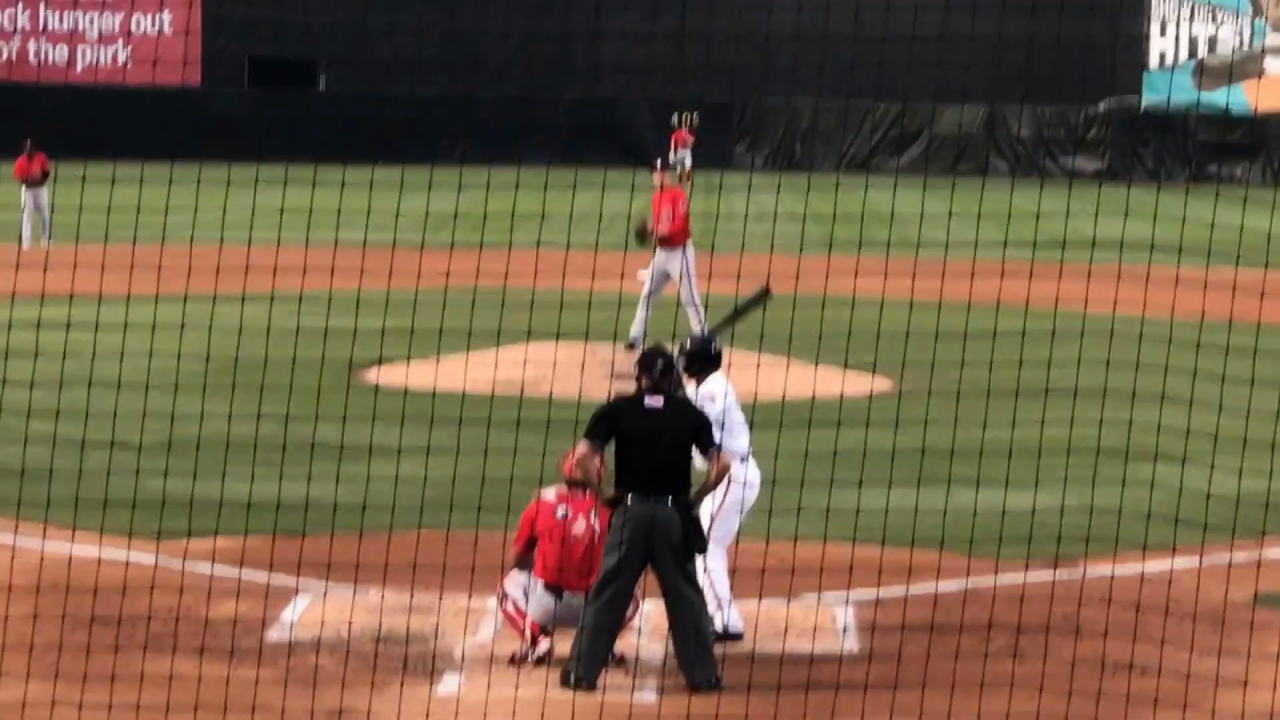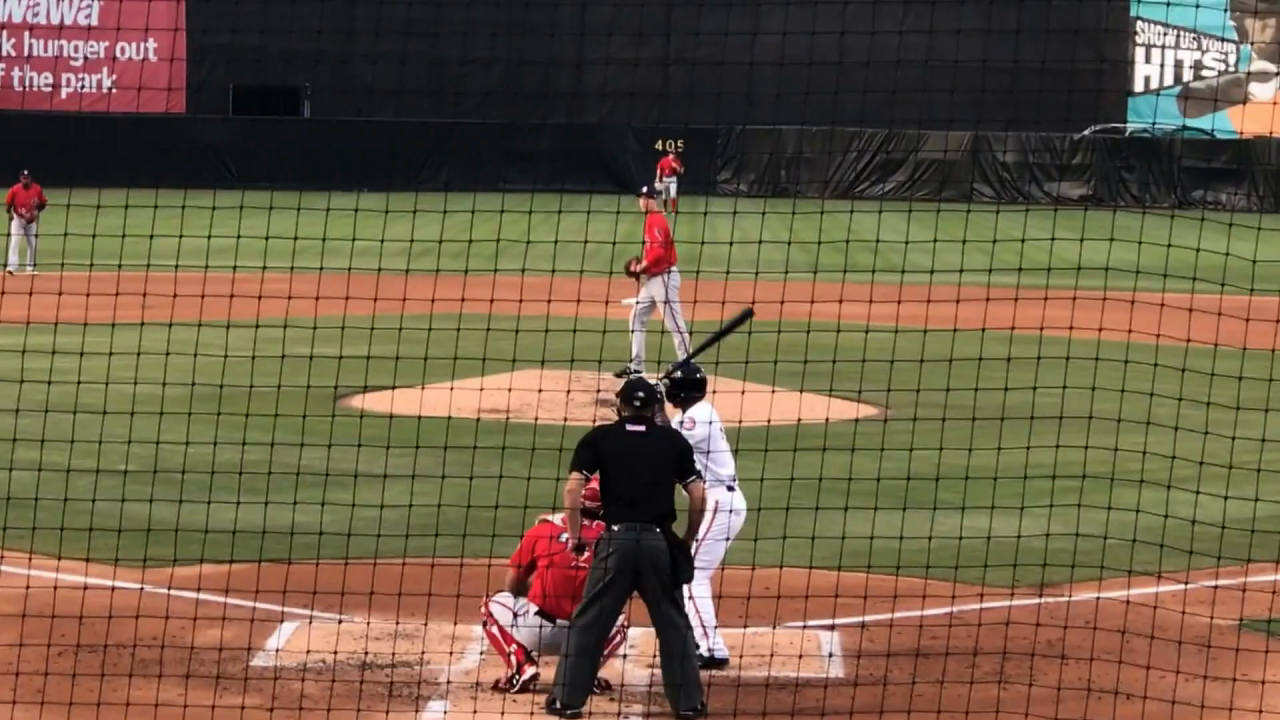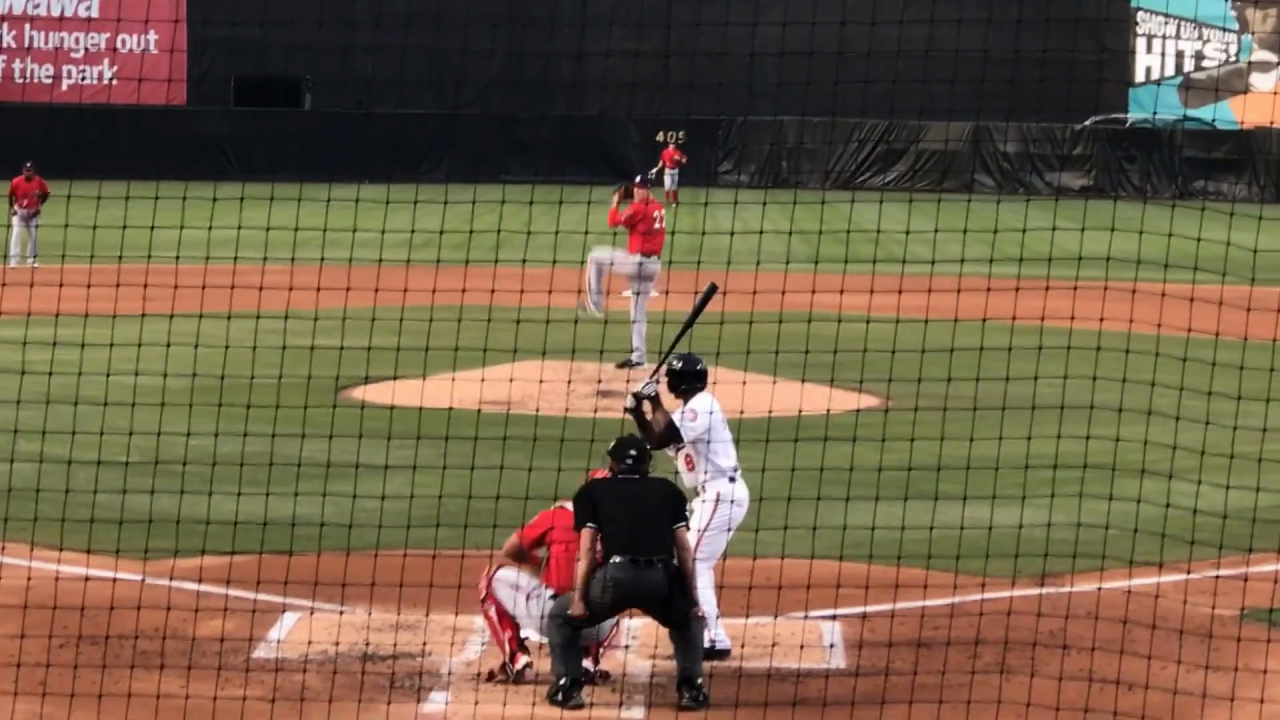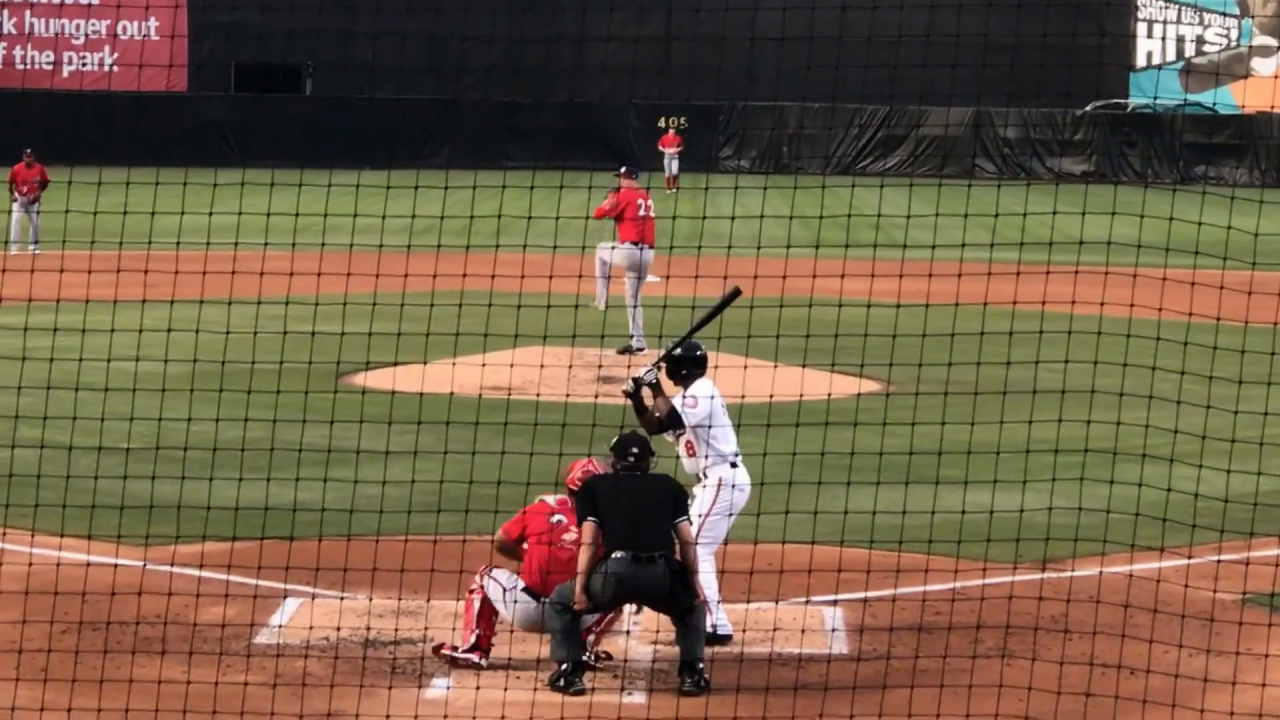
dt=0.4s
person 1, frame 1
left shoulder: (619, 409)
right shoulder: (689, 414)
left elbow: (583, 455)
right elbow: (721, 464)
left wrist: (603, 494)
right wrist: (695, 498)
left hip: (631, 511)
right hip: (673, 514)
left knee: (607, 593)
right knee: (685, 595)
left ankle: (581, 671)
right ankle: (702, 674)
person 1, frame 2
left shoulder: (600, 437)
right shoulder: (673, 440)
left elbow: (573, 487)
right elbow: (698, 495)
left wrist: (575, 535)
right wrist: (686, 540)
left hip: (617, 539)
right hip: (659, 541)
left knee: (589, 620)
right knee: (673, 622)
person 1, frame 3
left shoulder: (594, 490)
right shoulder: (667, 489)
left elbow: (587, 547)
right elbow: (684, 548)
left wrist: (578, 596)
right wrist: (691, 595)
left hip: (616, 576)
right hip: (660, 578)
left knee: (562, 614)
right knee: (688, 619)
left ankle: (567, 688)
right ankle: (691, 688)
person 1, frame 4
left shoulder: (595, 485)
right shoulder: (669, 486)
left elbow: (589, 541)
right elbow: (687, 540)
left wrist: (580, 590)
right wrist: (693, 586)
left hip: (616, 573)
right hip: (661, 576)
left knee: (562, 600)
right knee: (692, 604)
left ankle: (569, 672)
right ankle: (693, 673)
person 2, frame 1
left shoulder: (715, 387)
right shoulder: (704, 387)
left hip: (733, 475)
right hip: (728, 475)
left knee: (706, 548)
right knee: (707, 545)
left ankle: (728, 624)
right ankle: (717, 614)
person 2, frame 2
left shoulder: (701, 414)
right shoulder: (691, 415)
left hip: (720, 503)
right hip: (716, 502)
left knee: (691, 574)
right knee: (691, 572)
left ankle: (714, 650)
right ankle: (700, 640)
person 2, frame 3
left shoulder: (702, 405)
right shoulder: (691, 407)
left elbow: (667, 436)
right elbow: (657, 440)
left wrist: (654, 401)
right wrist: (638, 412)
left hip: (722, 495)
right hip: (714, 495)
left knee: (693, 566)
right knee: (694, 563)
left ankle: (715, 641)
right ankle: (703, 630)
person 2, frame 4
left shoulder: (702, 392)
right shoulder: (689, 395)
left elbow: (671, 420)
right elbow: (654, 426)
left wrist: (655, 388)
right wrist: (636, 397)
left hip: (723, 480)
right hip: (714, 481)
left knee: (696, 551)
right knee: (695, 548)
left ankle: (717, 626)
right ankle: (706, 614)
person 3, frame 1
left shoulder: (542, 503)
right shoulder: (609, 508)
left elbow: (518, 562)
left hip: (546, 605)
left knee: (509, 584)
left ankle: (536, 637)
person 3, frame 2
left shoulder: (543, 528)
left elbow: (512, 586)
left hip: (537, 631)
left knee: (492, 606)
right knee: (618, 622)
left ankle: (522, 666)
person 3, frame 3
left shoulder: (559, 515)
left elbow: (510, 550)
left wrist: (538, 564)
left hip: (551, 612)
right hip: (592, 628)
left knee: (494, 579)
right knee: (610, 618)
left ankle: (516, 659)
right ankle: (588, 660)
person 3, frame 4
left shoulder: (542, 508)
left elbow: (500, 543)
left hip: (525, 610)
left knee: (486, 577)
left ankle: (473, 650)
right ankle: (582, 647)
person 4, frame 1
left shoulder: (677, 194)
right shoulder: (656, 196)
left elbow: (681, 224)
left wrist: (660, 232)
right wrist: (651, 231)
left hip: (679, 252)
right hip: (661, 252)
left knee: (689, 297)
right knee: (647, 293)
right ankle: (636, 337)
person 4, frame 2
left shoulder: (656, 221)
right shoulder: (650, 219)
left elbow: (660, 252)
left wrist: (643, 266)
right wrist: (642, 266)
left hip: (664, 278)
right hip: (652, 278)
left knee: (675, 324)
right knee: (637, 318)
right ankle: (636, 365)
person 4, frame 3
left shoulder: (640, 208)
right shoulder: (659, 208)
left elbow: (614, 221)
left wrist: (615, 203)
right wrist: (622, 205)
left hip: (638, 261)
right hip: (653, 264)
left knee: (596, 256)
right knee: (638, 310)
left ankle: (593, 305)
right ankle: (638, 356)
person 4, frame 4
left shoulder: (624, 195)
right shoulder: (647, 198)
left elbow: (598, 214)
left wrist: (610, 200)
left hip: (629, 251)
right hip: (647, 254)
left knee: (602, 251)
right knee: (633, 298)
left ankle: (601, 299)
right ankle: (637, 342)
